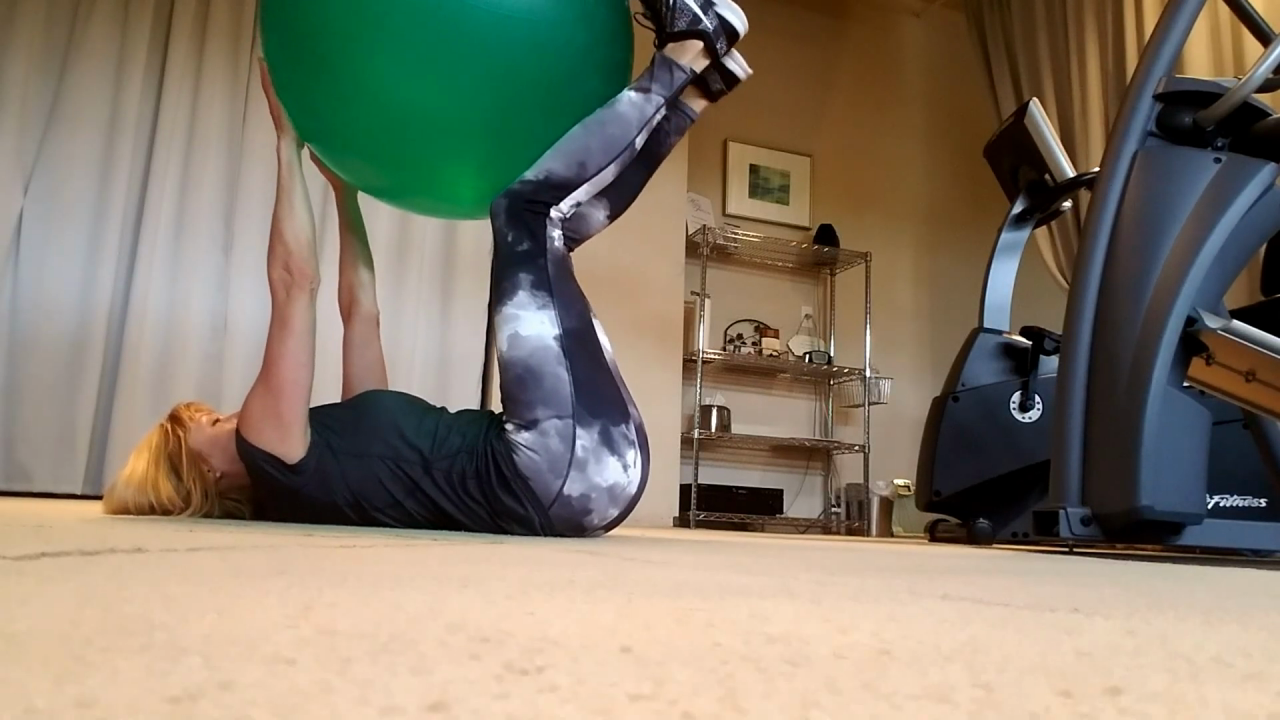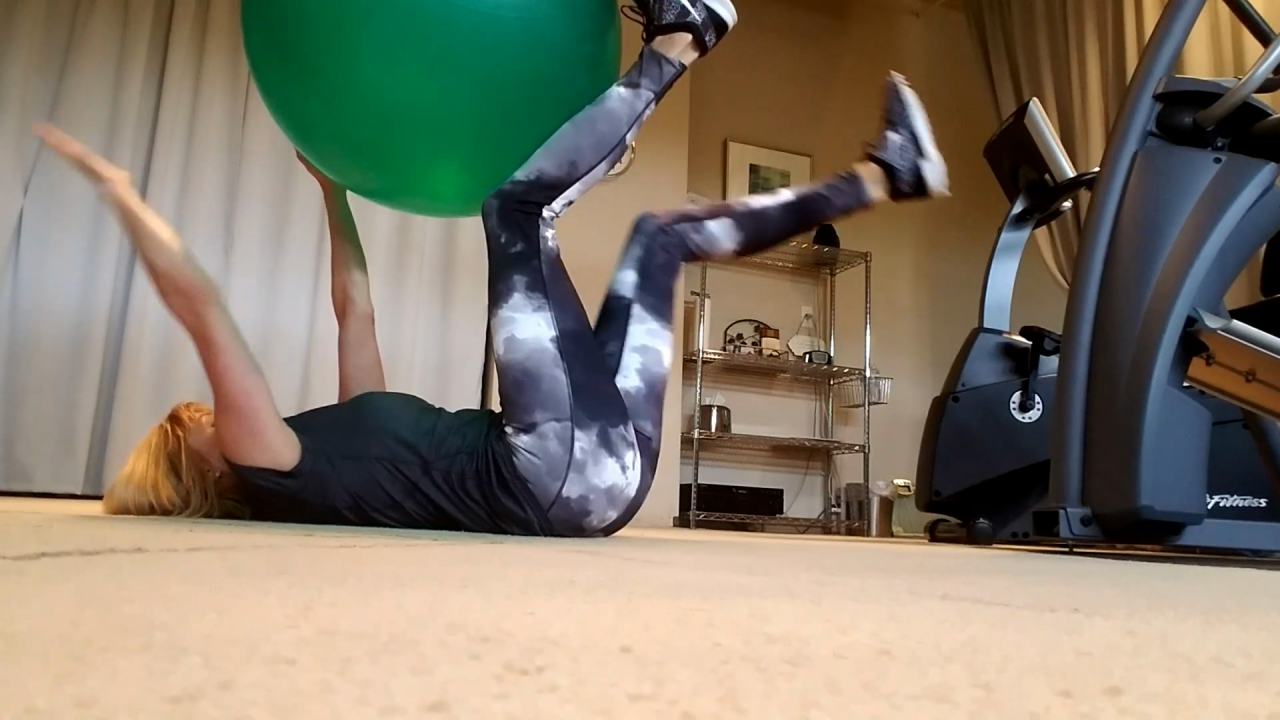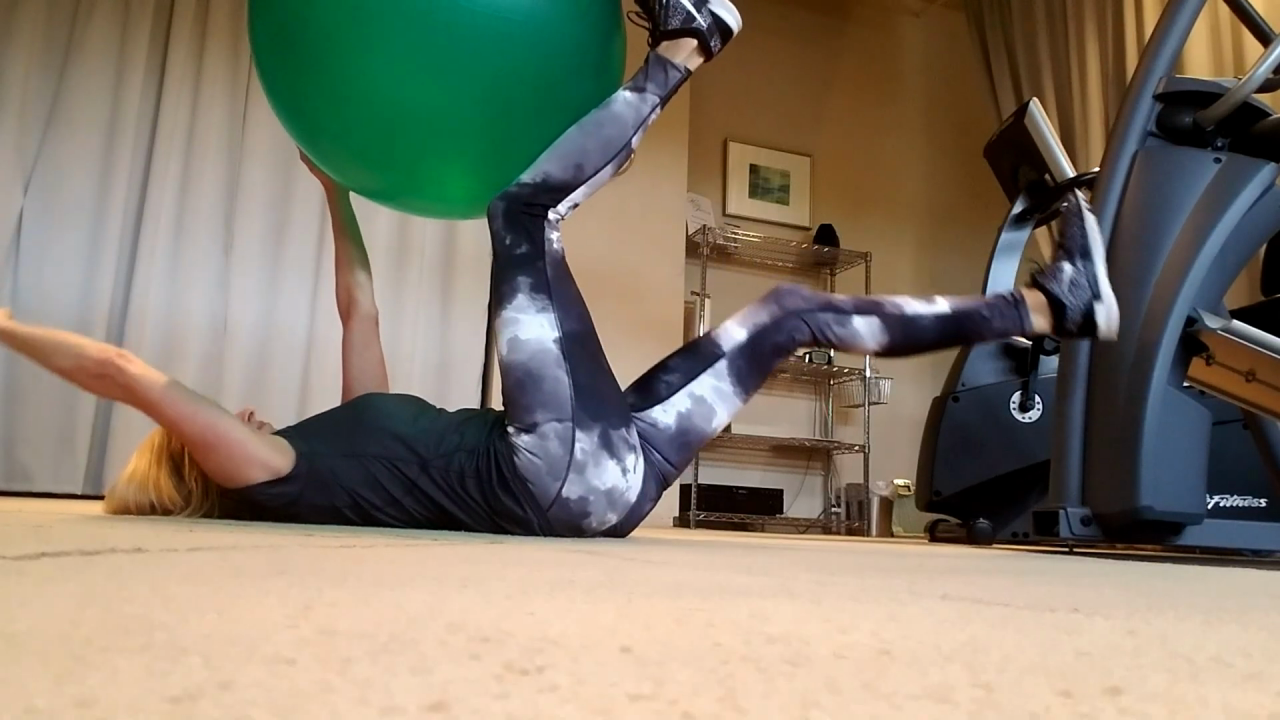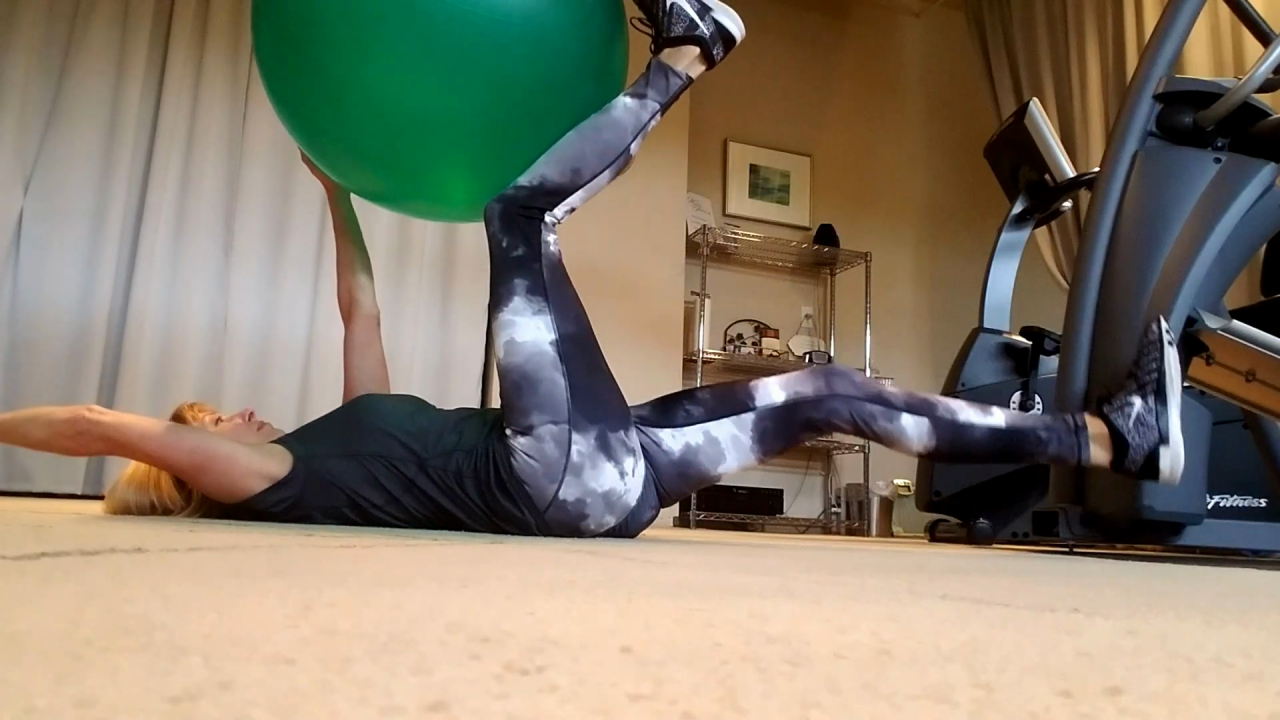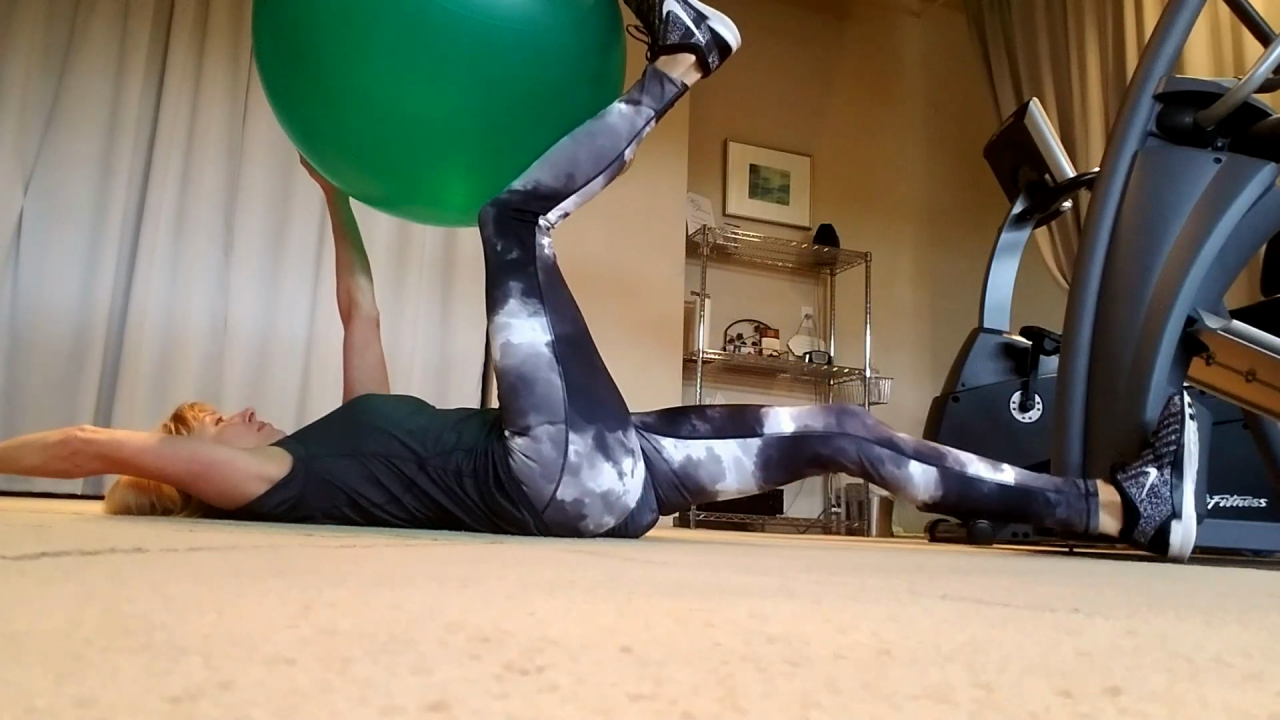
dt=0.5s
person 1, frame 1
left shoulder: (320, 440)
right shoulder: (272, 455)
left elbow: (360, 308)
right elbow: (294, 283)
left wrist: (344, 189)
right wrist: (288, 140)
left hip: (588, 464)
right hip: (570, 471)
left knee: (540, 235)
right knee: (528, 208)
left ankle: (691, 93)
person 1, frame 2
left shoulder: (327, 440)
right shoulder: (264, 464)
left elbow: (355, 308)
right elbow: (201, 305)
left wrist: (332, 191)
right wrist: (118, 190)
left hip: (599, 461)
right hip: (567, 473)
left knee: (658, 238)
right knee: (516, 210)
left ankle: (879, 174)
person 1, frame 3
left shoulder: (333, 435)
right shoulder: (266, 473)
left elbow: (360, 310)
right elbow: (137, 376)
left wrist: (336, 193)
left hip: (597, 471)
right hip: (566, 477)
left knee: (787, 309)
right knee: (520, 210)
left ankle: (1042, 304)
person 1, frame 4
left shoulder: (337, 435)
right shoulder: (270, 480)
left elbow: (360, 308)
right elbow: (112, 428)
left wrist: (339, 194)
left hip: (599, 474)
right hip: (564, 473)
left knee: (822, 390)
right knee: (519, 213)
left ankle: (1108, 437)
person 1, frame 5
left shoulder: (330, 439)
right shoulder: (269, 482)
left elbow: (360, 307)
right elbow: (111, 446)
left wrist: (336, 192)
left hip: (601, 479)
right hip: (562, 478)
left knee: (833, 427)
right knee: (512, 216)
left ankle: (1121, 508)
